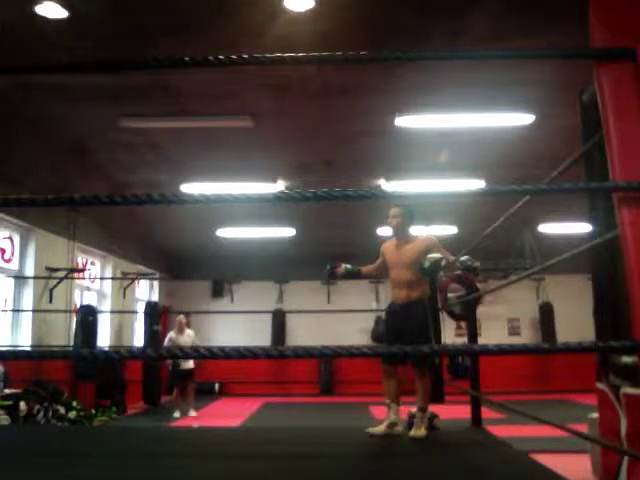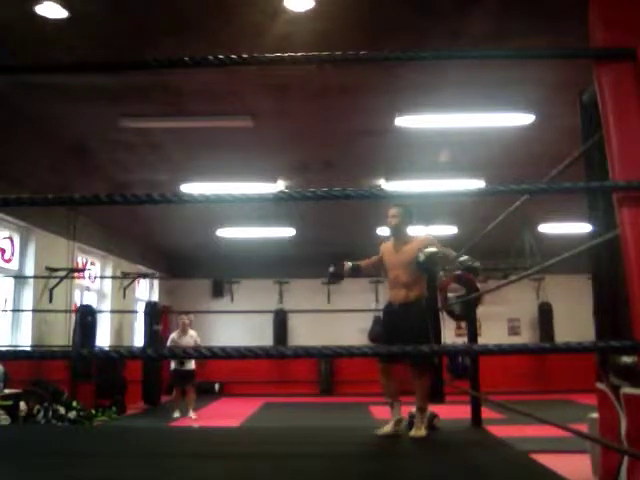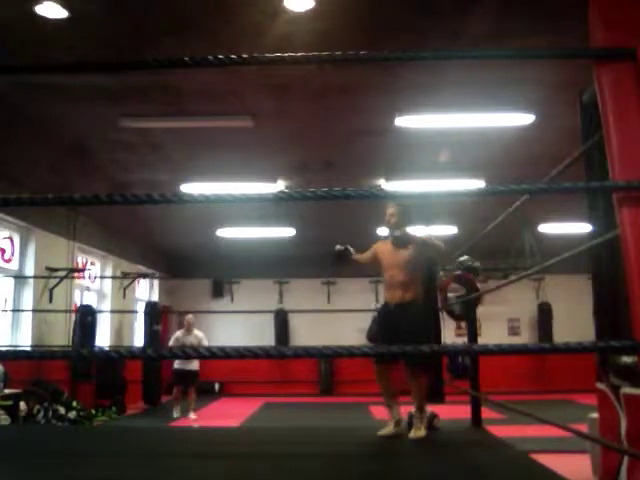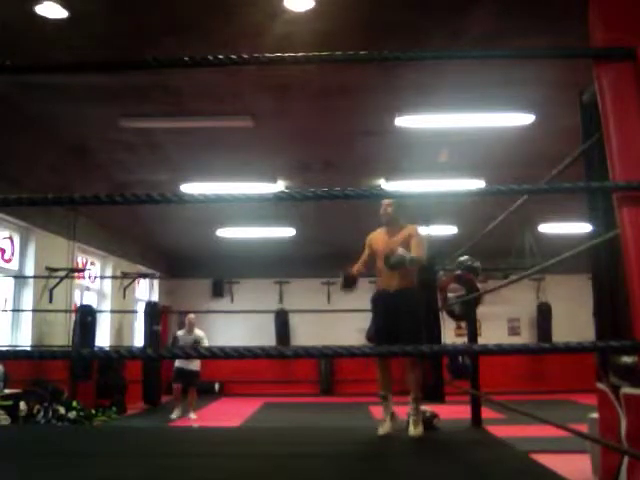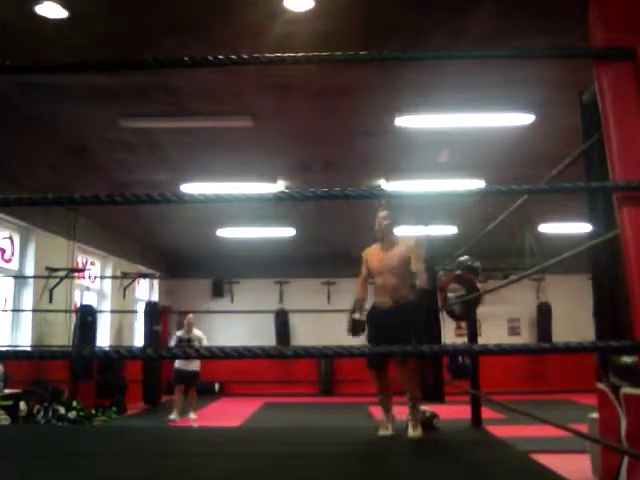
dt=0.2s
person 1, frame 1
left shoulder: (426, 243)
right shoulder: (386, 247)
left elbow: (452, 261)
right elbow: (377, 270)
right wrist: (348, 270)
left hip: (417, 309)
right hip: (394, 309)
left knee: (421, 366)
right knee: (389, 365)
left ankle: (421, 420)
right ankle: (393, 420)
person 1, frame 2
left shoulder: (423, 243)
right shoulder: (384, 247)
left elbow: (452, 258)
right elbow: (370, 265)
left wrist: (434, 252)
right wrist: (350, 267)
left hip: (415, 309)
right hip: (392, 309)
left knee: (419, 367)
right knee: (384, 364)
left ankle: (420, 420)
right ankle: (396, 417)
person 1, frame 3
left shoulder: (418, 244)
right shoulder: (380, 247)
left elbow: (440, 252)
right elbow: (363, 260)
left wrist: (418, 240)
right wrist: (349, 253)
left hip: (412, 310)
right hip: (388, 311)
left knee: (415, 367)
right knee: (381, 366)
left ankle: (420, 420)
right ankle: (395, 419)
person 1, frame 4
left shoulder: (412, 232)
right shoulder: (372, 238)
left elbow: (420, 257)
right elbow: (363, 262)
left wrist: (404, 257)
right wrist: (353, 273)
left hip: (407, 298)
right hip: (383, 298)
left knee: (412, 355)
right knee: (382, 356)
left ankle: (415, 413)
right ankle: (387, 413)
person 1, frame 5
left shoulder: (408, 249)
right shoulder: (368, 253)
left elbow: (421, 277)
right elbow: (362, 283)
left wrist: (414, 289)
right wrist: (356, 310)
left hip: (402, 312)
right hip: (378, 313)
left knee: (406, 363)
right knee: (377, 368)
left ankle: (414, 417)
right ankle: (387, 419)
person 2, frame 1
left shoulder: (191, 333)
right shoulder: (171, 335)
right wrist: (170, 360)
left hip: (189, 365)
right hip: (176, 366)
left knee: (190, 387)
right knee: (177, 389)
left ankle: (191, 409)
right ankle: (177, 410)
person 2, frame 2
left shoulder: (194, 334)
right shoulder: (174, 336)
left elbow: (198, 347)
right wrist: (175, 358)
left hip: (189, 366)
right hip: (176, 367)
left knee: (190, 389)
right knee: (177, 389)
left ankle: (191, 411)
right ankle: (176, 410)
person 2, frame 3
left shoulder: (199, 335)
right shoulder: (178, 334)
right elbow: (170, 348)
left hip: (193, 366)
right hip: (179, 366)
left knee: (191, 389)
right knee: (177, 389)
left ankle: (191, 411)
right ankle: (177, 407)
person 2, frame 4
left shoulder: (200, 334)
right shoulder: (179, 334)
left wrist: (197, 347)
right wrist: (175, 345)
left hip: (193, 366)
right hip: (180, 365)
left knee: (192, 389)
right knee: (176, 387)
left ankle: (191, 412)
right ankle: (177, 408)
person 2, frame 5
left shoulder: (199, 334)
right shoulder: (178, 334)
left wrist: (193, 345)
right wrist: (178, 345)
left hip: (193, 367)
right hip: (180, 366)
left knee: (192, 390)
right knee: (178, 389)
left ankle: (191, 412)
right ankle: (176, 413)
